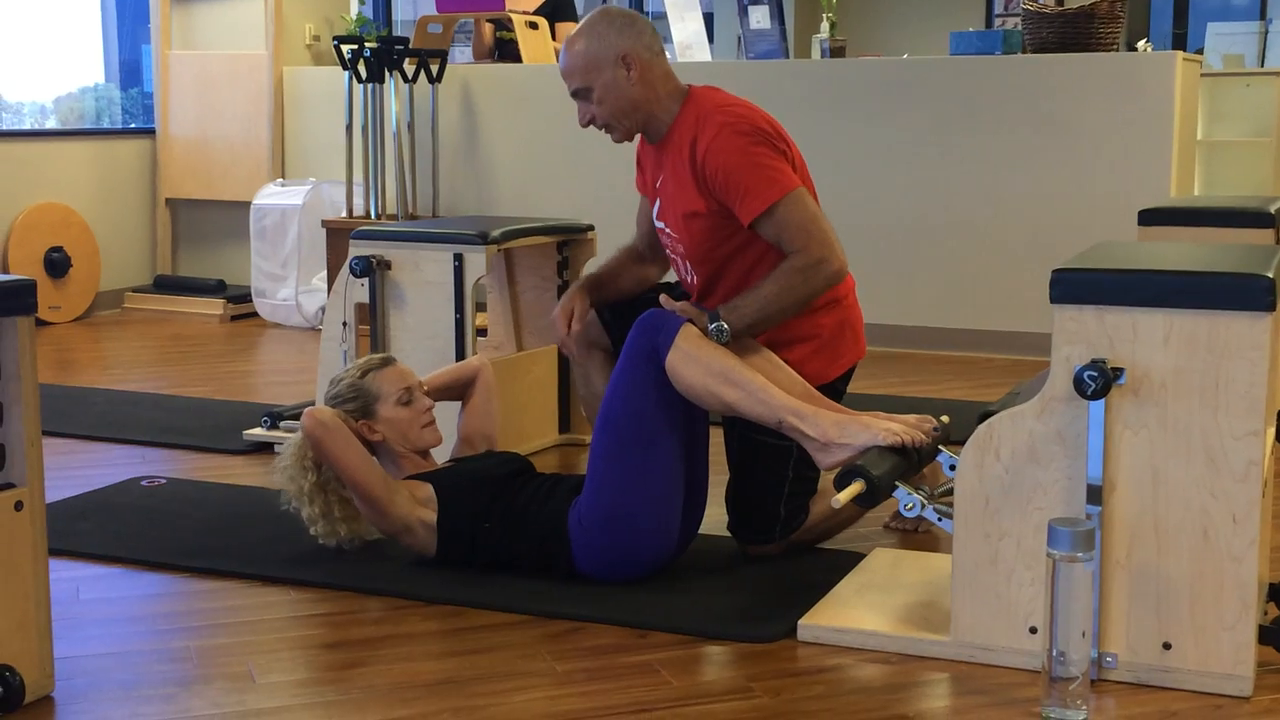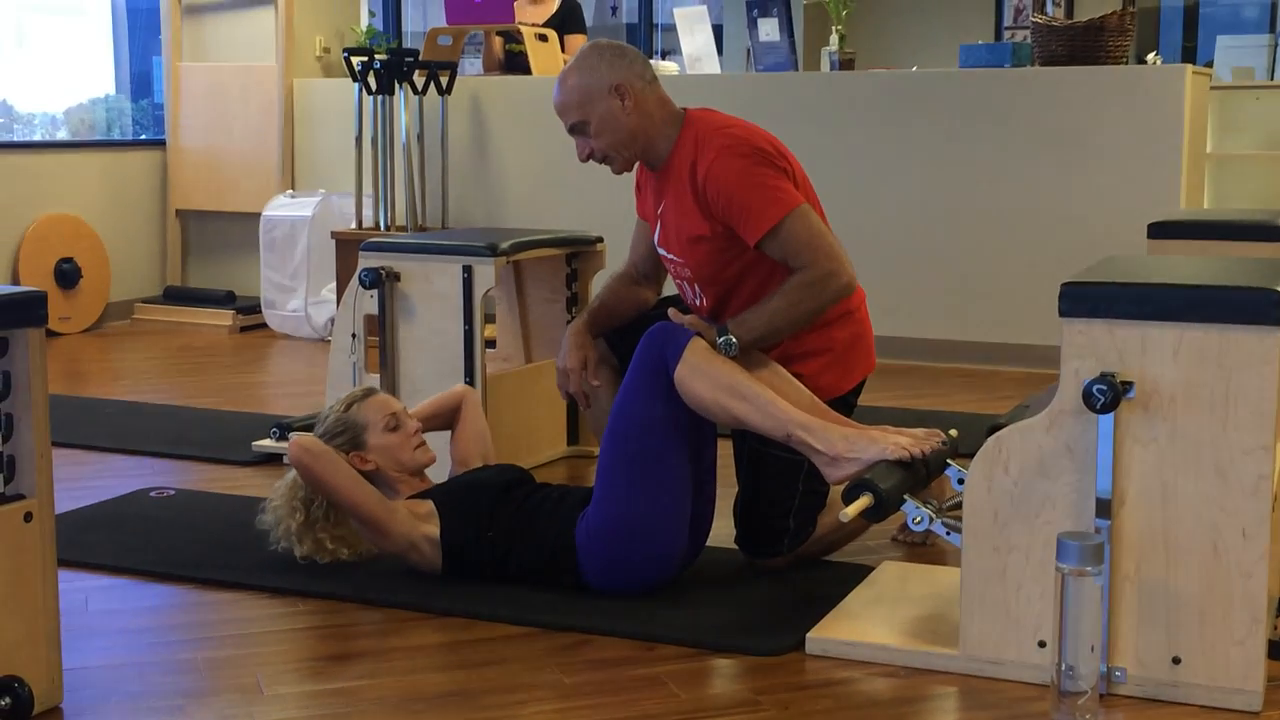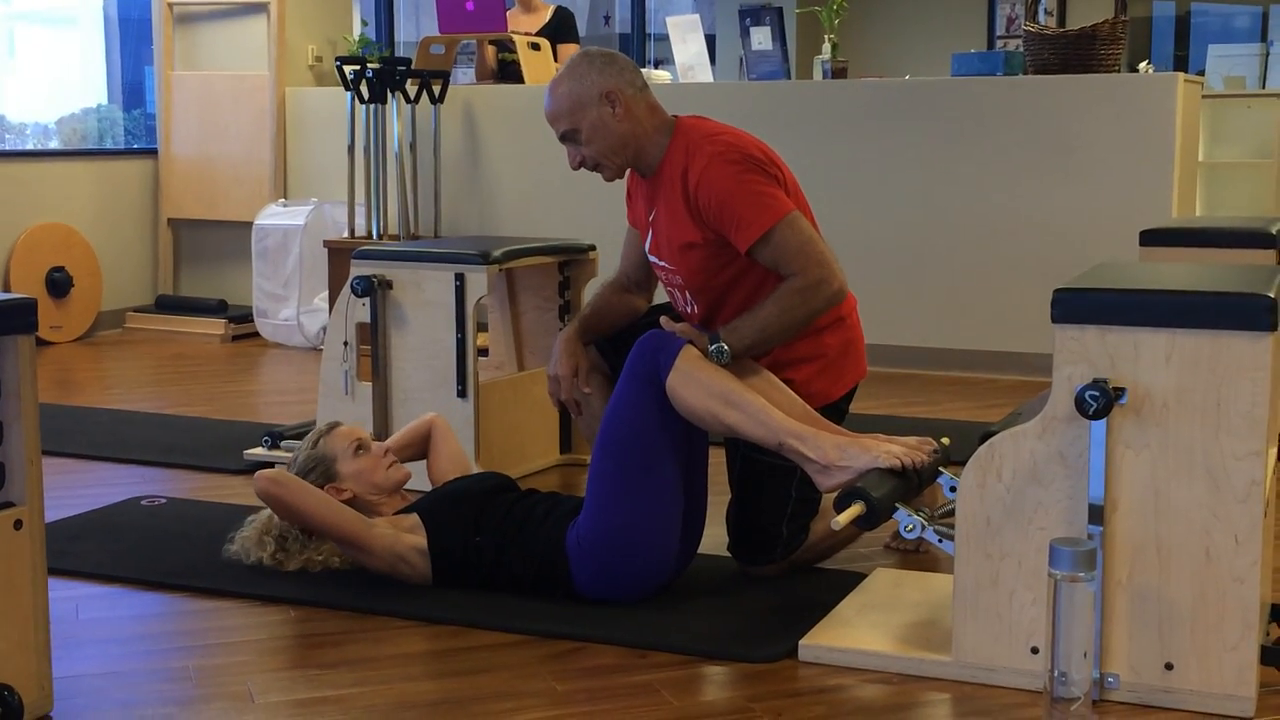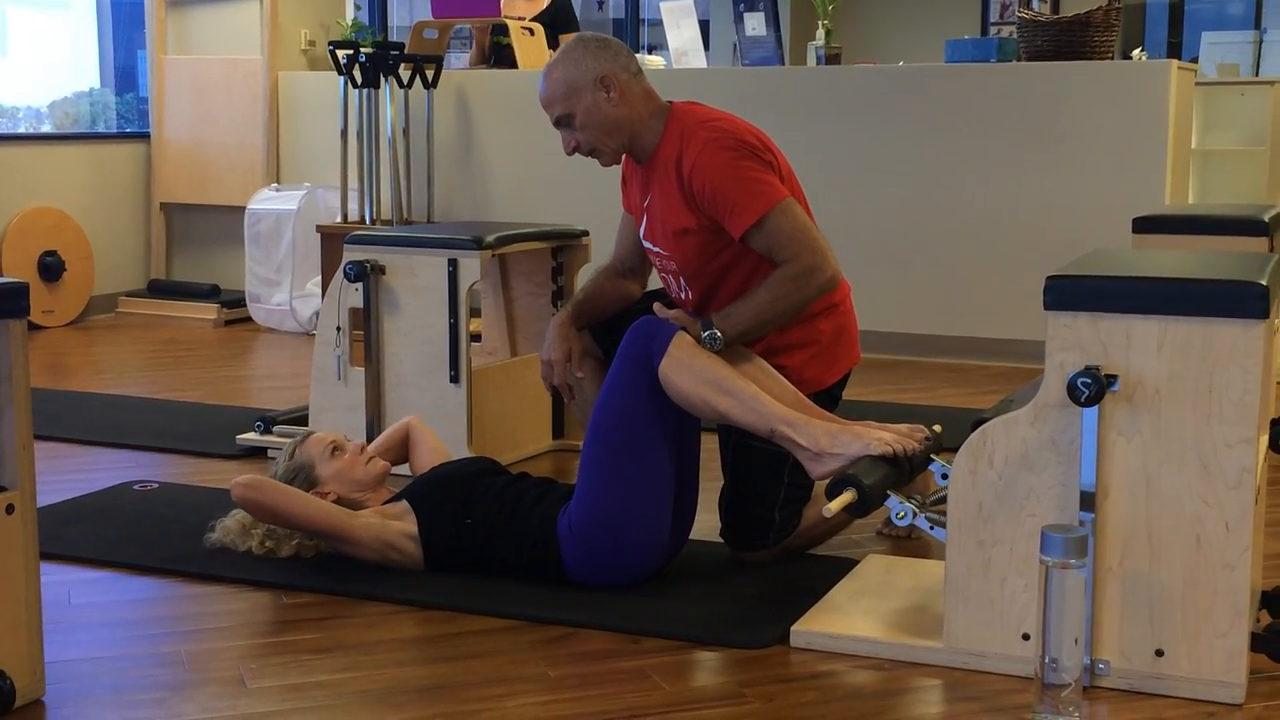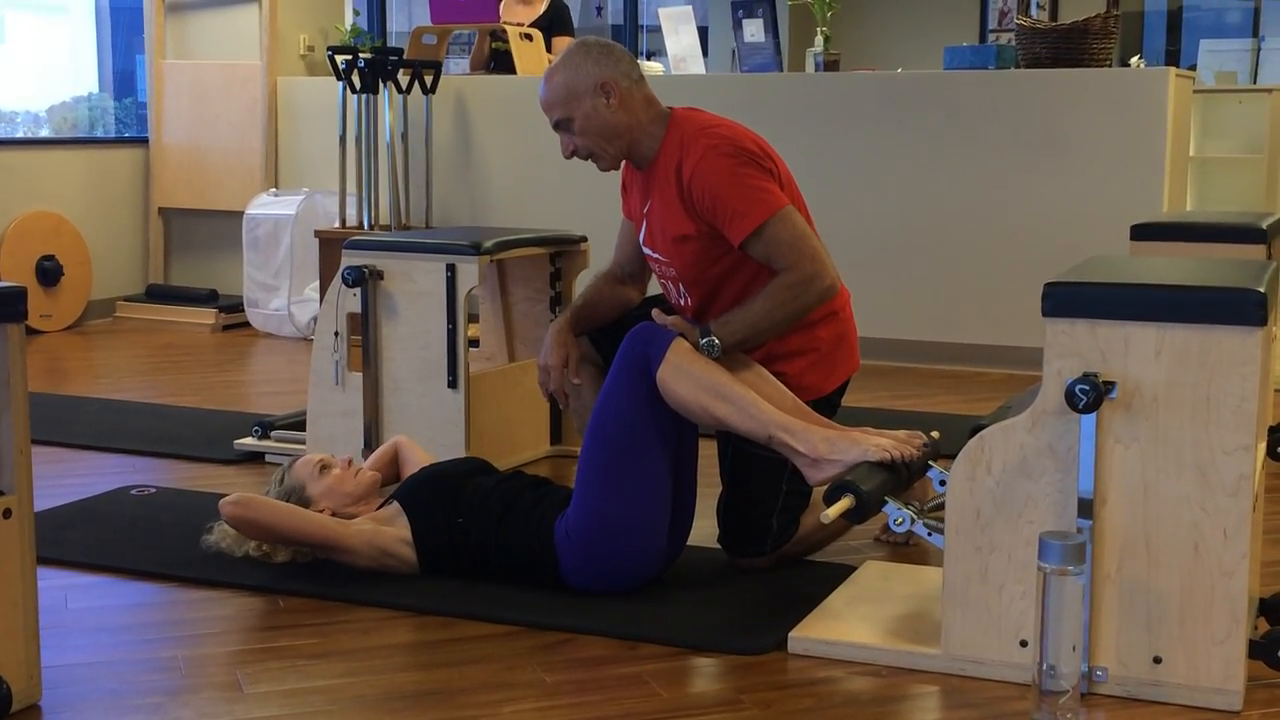
dt=1s
person 1, frame 1
left shoulder: (462, 466)
right shoulder: (400, 510)
left elbow: (478, 369)
right elbow: (315, 421)
left wrist: (414, 388)
right wrist: (386, 400)
left hip: (646, 525)
right hip: (606, 541)
left knee: (690, 329)
right knee: (654, 332)
left ankle: (843, 427)
right ankle: (821, 434)
person 1, frame 2
left shoulder: (463, 486)
right shoulder: (403, 529)
left elbow: (464, 396)
right elbow: (301, 449)
left wrist: (405, 417)
right wrist: (368, 433)
left hip: (652, 539)
right hip: (615, 552)
left knee: (698, 343)
right knee: (664, 345)
left ankle: (847, 445)
right ankle: (829, 447)
person 1, frame 3
left shoulder: (443, 504)
right shoulder: (387, 545)
left elbow: (434, 421)
right elbow: (268, 481)
left wrist: (380, 453)
right wrist: (348, 467)
left hip: (646, 546)
right hip: (606, 560)
left knee: (696, 349)
right knee: (657, 354)
left ankle: (839, 450)
right ankle: (825, 455)
person 1, frame 4
left shoulder: (427, 493)
right shoulder: (375, 532)
left elbow: (412, 423)
right elbow: (246, 487)
left wrist: (371, 458)
right wrist: (331, 476)
left hip: (633, 532)
right hip: (597, 547)
left knee: (688, 337)
right knee: (649, 339)
left ankle: (829, 436)
right ankle: (815, 443)
person 1, frame 5
left shoulder: (417, 501)
right shoulder: (372, 538)
left elbow: (401, 441)
right elbow: (236, 508)
left wrist: (364, 473)
right wrist: (318, 494)
left hip: (631, 536)
right hip: (594, 552)
left knee: (686, 342)
right knee: (647, 345)
left ankle: (828, 443)
right ankle: (813, 449)
person 2, frame 1
left shoulder: (727, 136)
right shoulder: (654, 138)
left elbow: (822, 264)
right elbow: (647, 253)
left wrist: (715, 326)
right wrist: (583, 290)
left hip: (794, 345)
right hip: (725, 320)
left knee: (763, 537)
right knee: (589, 326)
person 2, frame 2
left shoulder: (726, 157)
right shoulder: (653, 162)
left elbow: (832, 277)
right elbow: (640, 279)
left wrist: (723, 339)
right wrist: (582, 328)
left hip: (804, 357)
right hip: (730, 333)
left knee: (769, 549)
right knee: (597, 348)
person 2, frame 3
left shoulder: (717, 164)
right shoulder: (642, 170)
left elbow: (822, 284)
right elbow: (630, 287)
left wrist: (714, 345)
right wrist: (572, 335)
left hip: (796, 364)
right hip: (719, 342)
left knee: (761, 555)
right knee: (585, 355)
person 2, frame 4
left shoulder: (711, 150)
right shoulder: (638, 155)
left elbow: (816, 271)
right elbow: (624, 273)
left wrist: (707, 333)
right wrist: (566, 320)
left hip: (789, 352)
right hip: (713, 327)
left knee: (753, 541)
right knee: (579, 341)
person 2, frame 5
left shoulder: (712, 157)
right shoulder: (639, 161)
left elbow: (814, 279)
right elbow: (624, 278)
left wrist: (705, 340)
right wrist: (565, 325)
left hip: (788, 359)
right hip: (713, 333)
left knee: (753, 550)
right knee: (578, 348)
